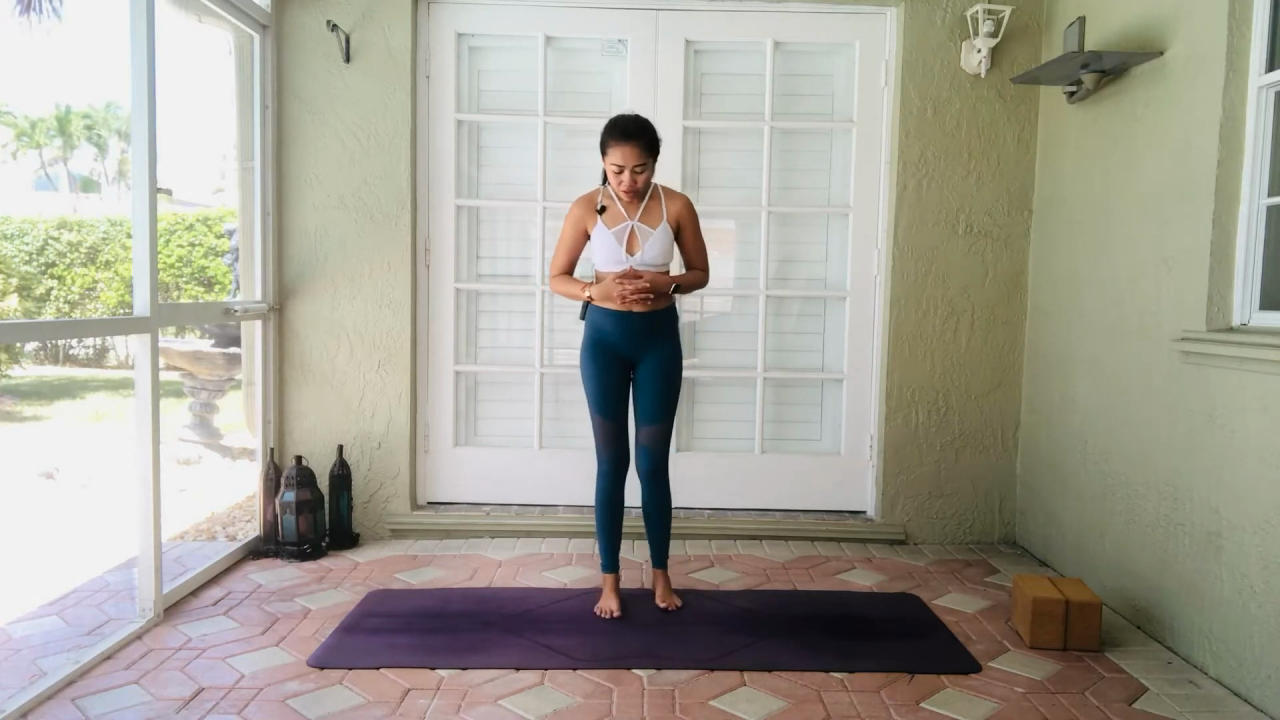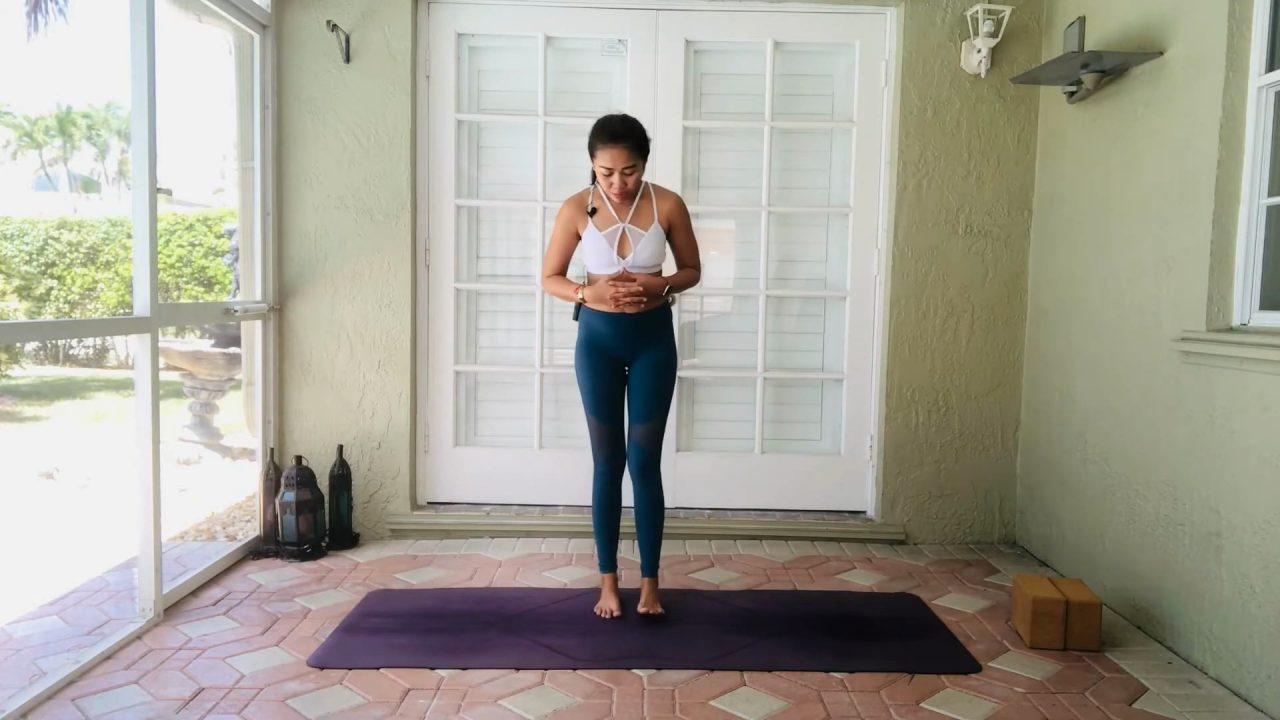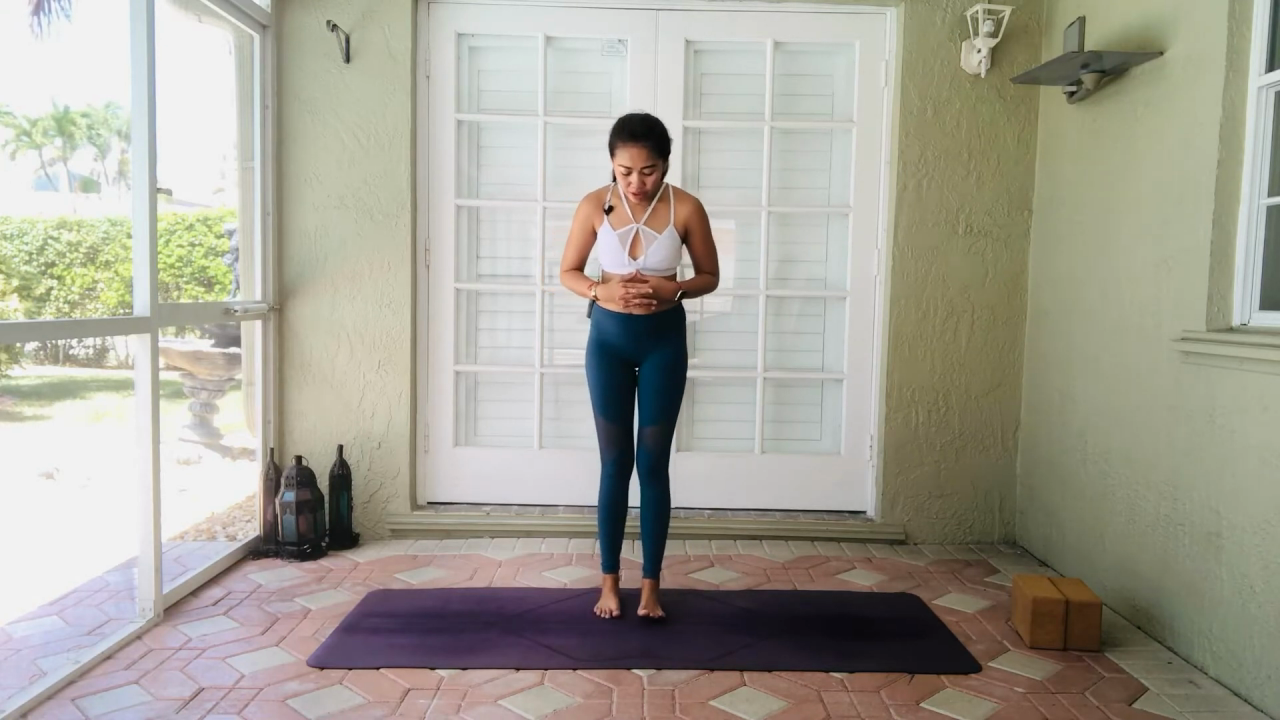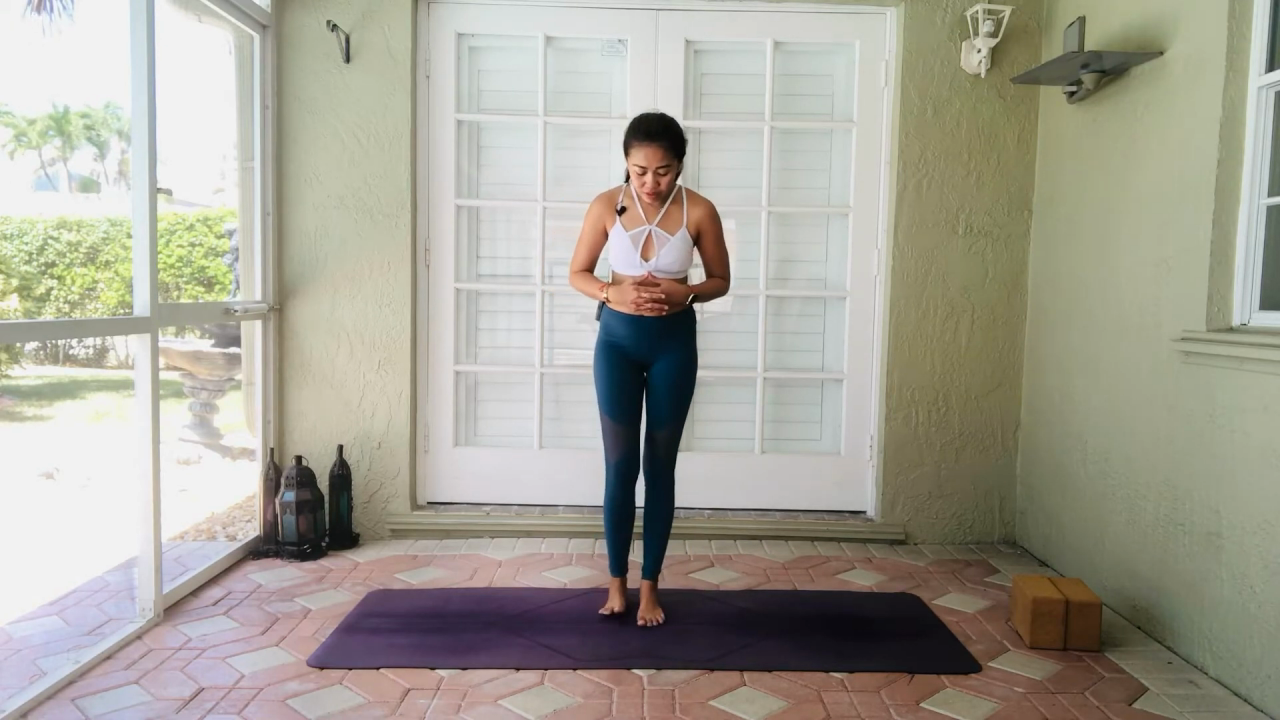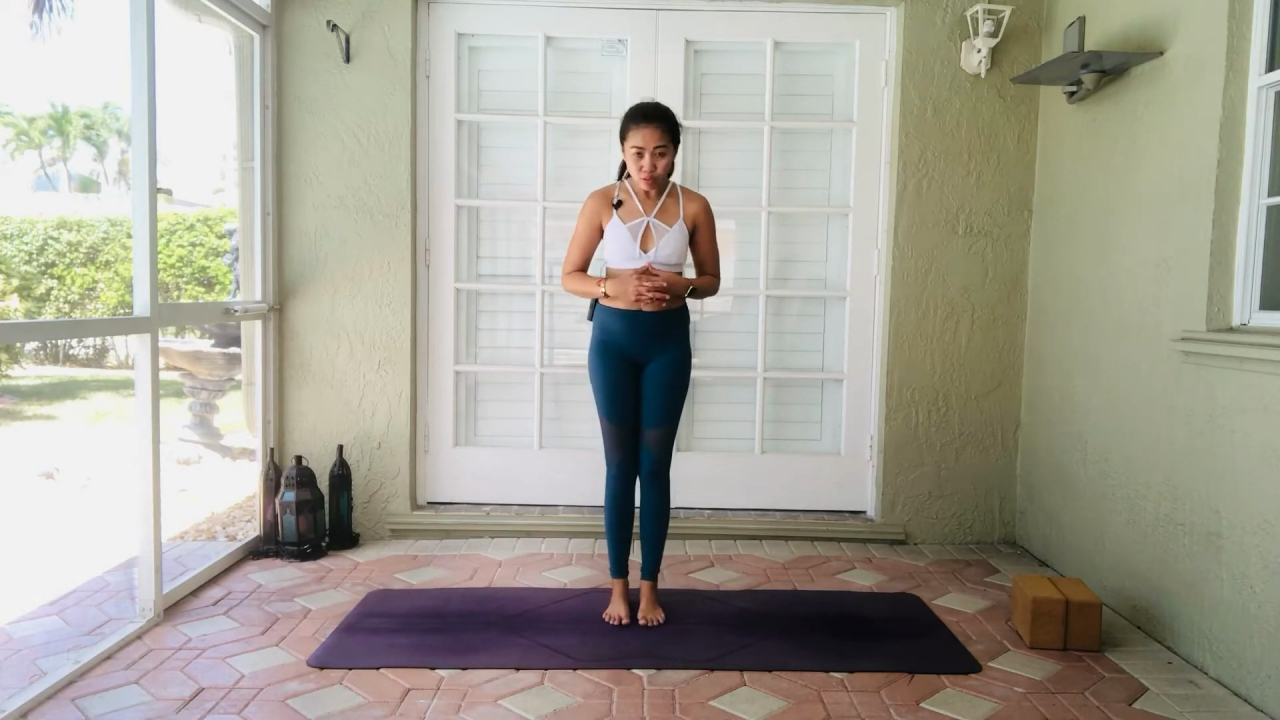
dt=0.5s
person 1, frame 1
left shoulder: (677, 206)
right shoulder: (586, 208)
left elbow: (700, 273)
right elbow: (556, 277)
left wrist: (666, 284)
right wrist: (596, 290)
left hip: (659, 337)
right hip: (604, 337)
left knee: (652, 461)
right knee: (611, 461)
left ankle: (660, 573)
right ankle: (609, 580)
person 1, frame 2
left shoulder: (668, 205)
right shoulder: (576, 208)
left elbow: (692, 269)
right elbow: (550, 278)
left wrist: (660, 286)
right wrist: (590, 292)
left hip: (653, 337)
right hip: (598, 337)
left knee: (645, 461)
right knee: (608, 461)
left ankle: (649, 581)
right ankle: (608, 580)
person 1, frame 3
left shoulder: (686, 209)
right shoulder: (594, 206)
left elbow: (710, 276)
right elbow: (568, 272)
left wrist: (673, 290)
right wrist: (602, 291)
left hip: (663, 340)
right hip: (609, 338)
left knee: (653, 464)
right knee: (614, 463)
left ankle: (651, 585)
right ankle: (609, 580)
person 1, frame 4
left shoulder: (699, 211)
right shoulder: (606, 206)
left elbow: (721, 280)
right elbow: (577, 273)
left wrist: (684, 293)
right wrist: (613, 292)
left hip: (674, 342)
right hip: (618, 339)
left knee: (660, 466)
right knee: (620, 465)
left ankle: (649, 586)
right ankle: (617, 581)
person 1, frame 5
left shoulder: (694, 206)
right shoulder: (601, 203)
left elbow: (712, 280)
right elbow: (569, 277)
left wrist: (682, 286)
right wrist: (613, 287)
left hip: (669, 340)
right hip: (613, 338)
left knee: (654, 466)
right knee: (620, 465)
left ankle: (649, 588)
right ankle: (618, 586)
